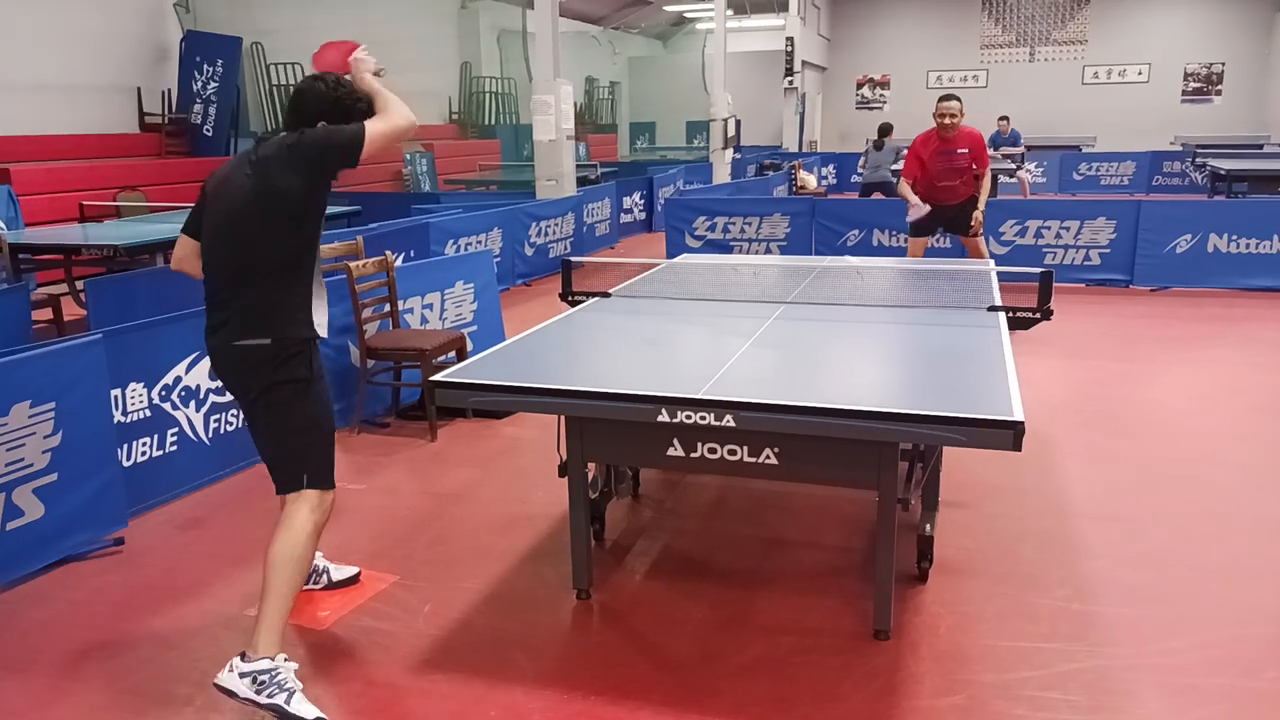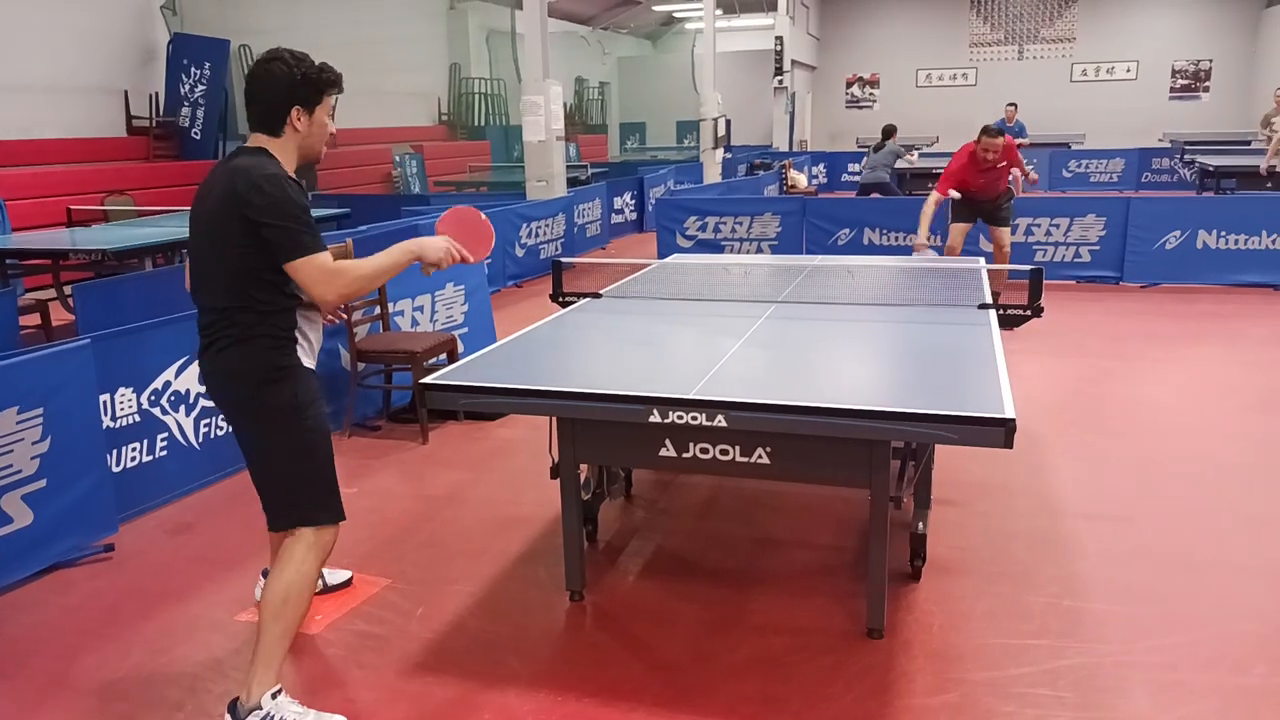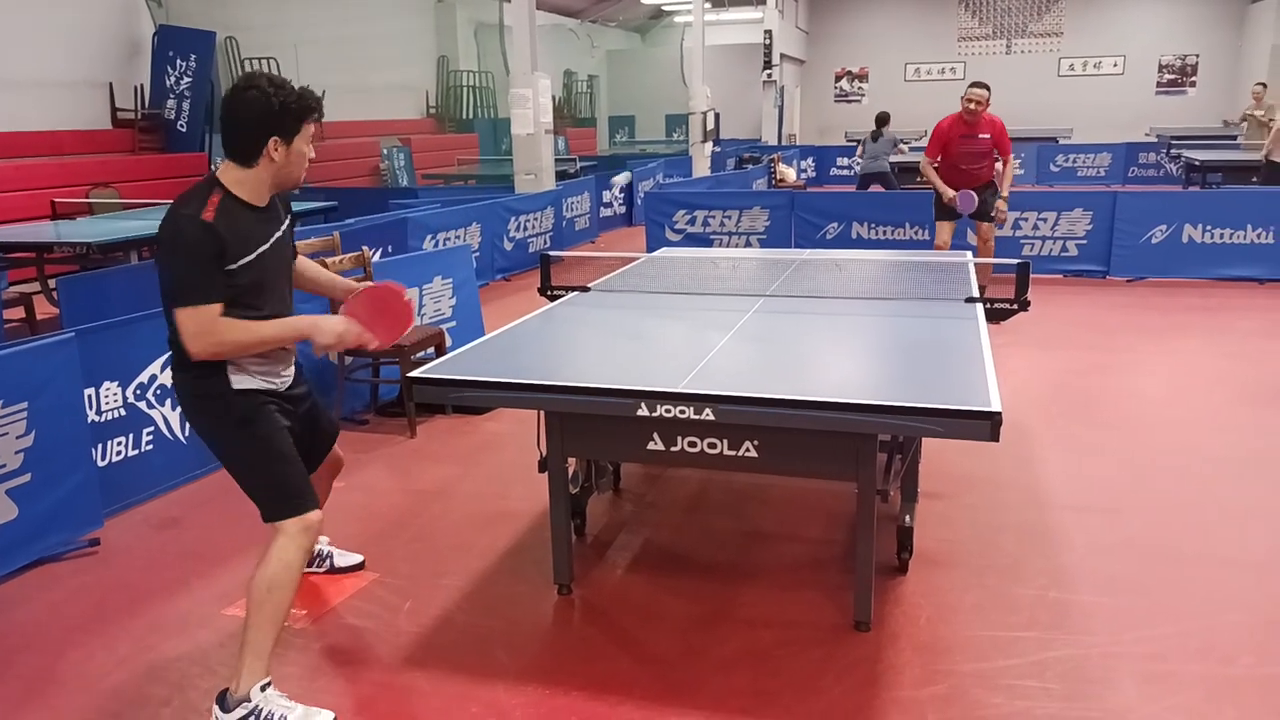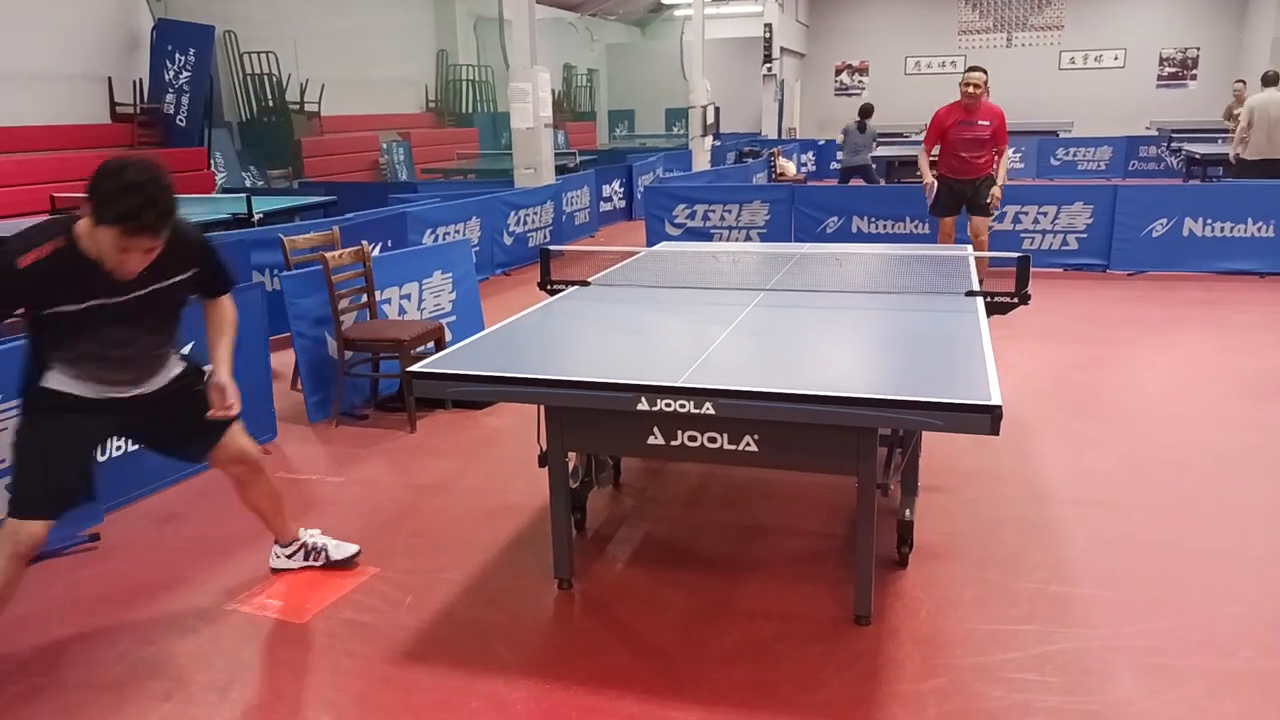
dt=0.5s
person 1, frame 1
left shoulder: (230, 175)
right shoulder: (302, 152)
left elbow: (186, 259)
right elbow: (401, 124)
right wrist: (368, 77)
left hip: (238, 344)
right hip: (277, 351)
left knee: (317, 436)
right knee: (311, 495)
left ankle: (296, 564)
right ankle: (260, 664)
person 1, frame 2
left shoulder: (231, 175)
right shoulder: (268, 185)
left elbow: (214, 277)
right elbow: (328, 287)
left wrist: (298, 285)
right wrist: (416, 249)
left hip: (241, 364)
right hip: (266, 373)
left knee: (301, 481)
right knee: (315, 529)
left ankle: (283, 577)
person 1, frame 3
left shoulder: (273, 200)
right shoulder: (195, 225)
right elbow: (202, 339)
left wrist: (347, 289)
right wrist: (311, 327)
left hip: (277, 377)
right hip: (225, 392)
left knee: (325, 460)
right knee: (298, 520)
left ankle: (302, 554)
person 1, frame 4
left shoulder: (187, 245)
left elbow: (219, 300)
left wrist: (221, 369)
left hip: (159, 381)
right hip: (65, 396)
left knee: (244, 459)
left ankle: (291, 545)
person 2, frame 1
left shoulder: (974, 138)
right shoulder: (920, 143)
left elbow: (985, 174)
right elbow: (904, 183)
left wrist: (980, 208)
right wrist: (913, 200)
left hip: (964, 204)
right hip: (928, 205)
left knee: (982, 257)
right knee: (913, 257)
person 2, frame 2
left shoulder: (1007, 146)
right shoulder: (961, 162)
right elbow: (933, 199)
left wrist: (1027, 173)
right wrist: (922, 236)
left hip: (998, 198)
right hip: (966, 198)
left knee: (1003, 249)
right knee: (953, 246)
person 2, frame 3
left shoulder: (995, 125)
right shoulder: (945, 126)
left elbow: (1008, 162)
right elbow: (925, 165)
left wrist: (1003, 197)
right wrist: (943, 190)
left hip: (983, 189)
right hip: (949, 191)
left knee: (987, 242)
right knee: (941, 244)
left ankle: (980, 293)
person 2, frame 4
left shoulder: (995, 114)
right shoulder: (943, 114)
left elbow: (1002, 152)
right elbow: (924, 151)
left wrist: (998, 184)
right wrist: (927, 176)
left hip: (981, 182)
right hip: (948, 182)
left knee: (980, 238)
right knee: (946, 239)
